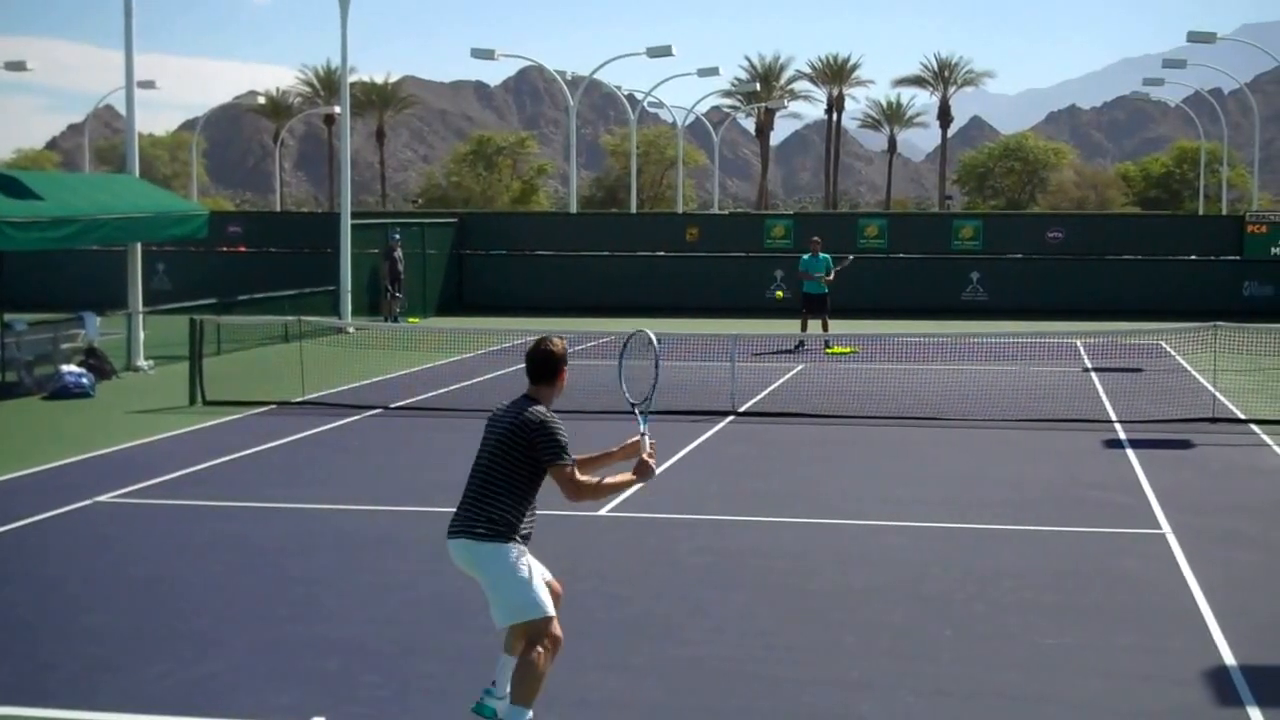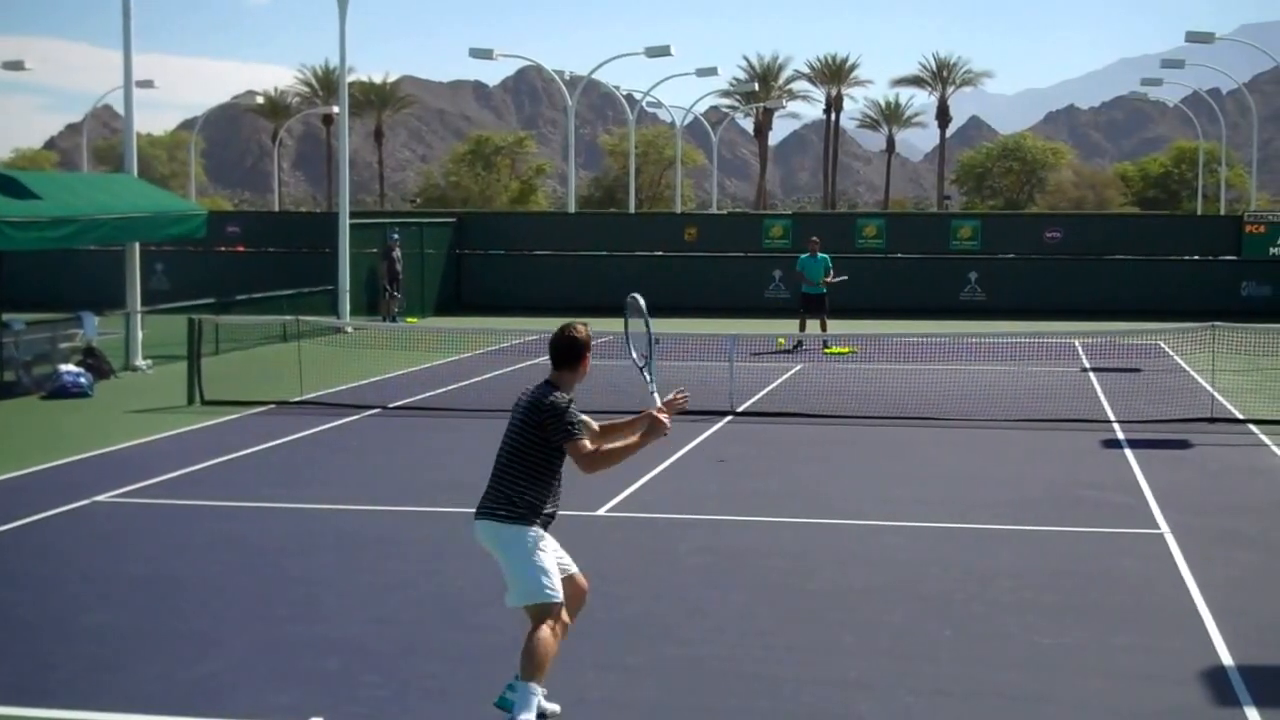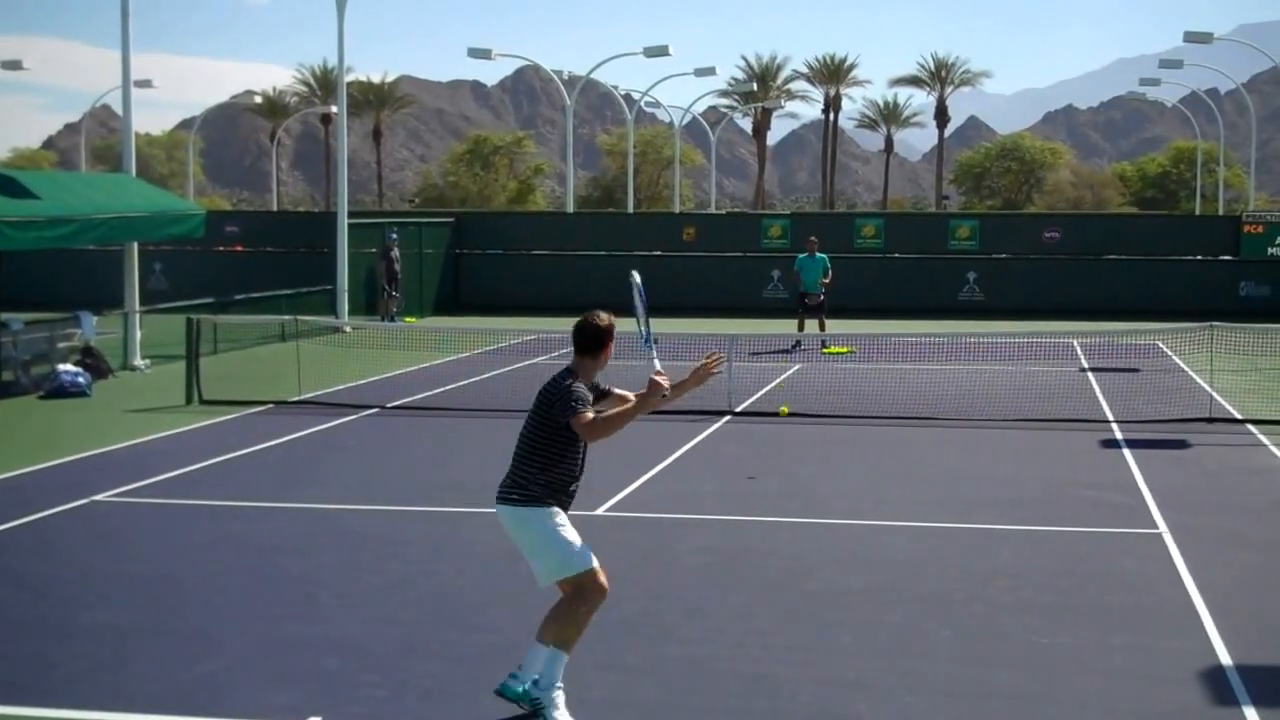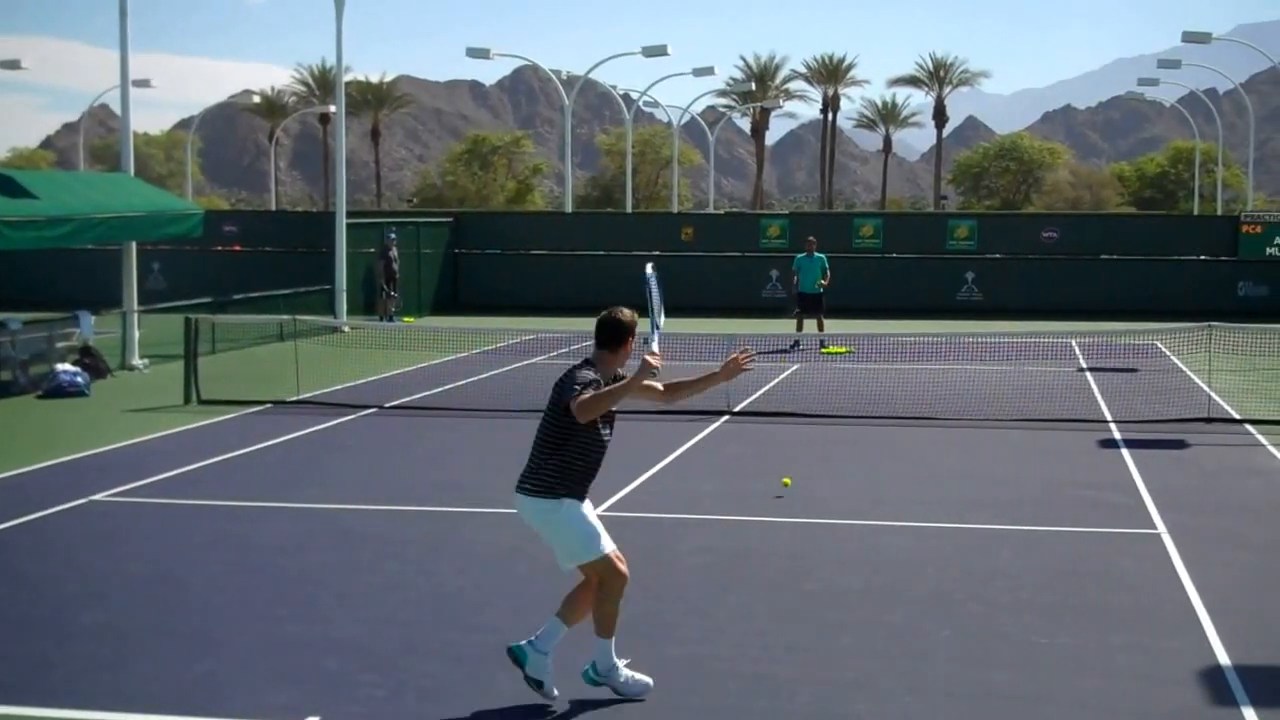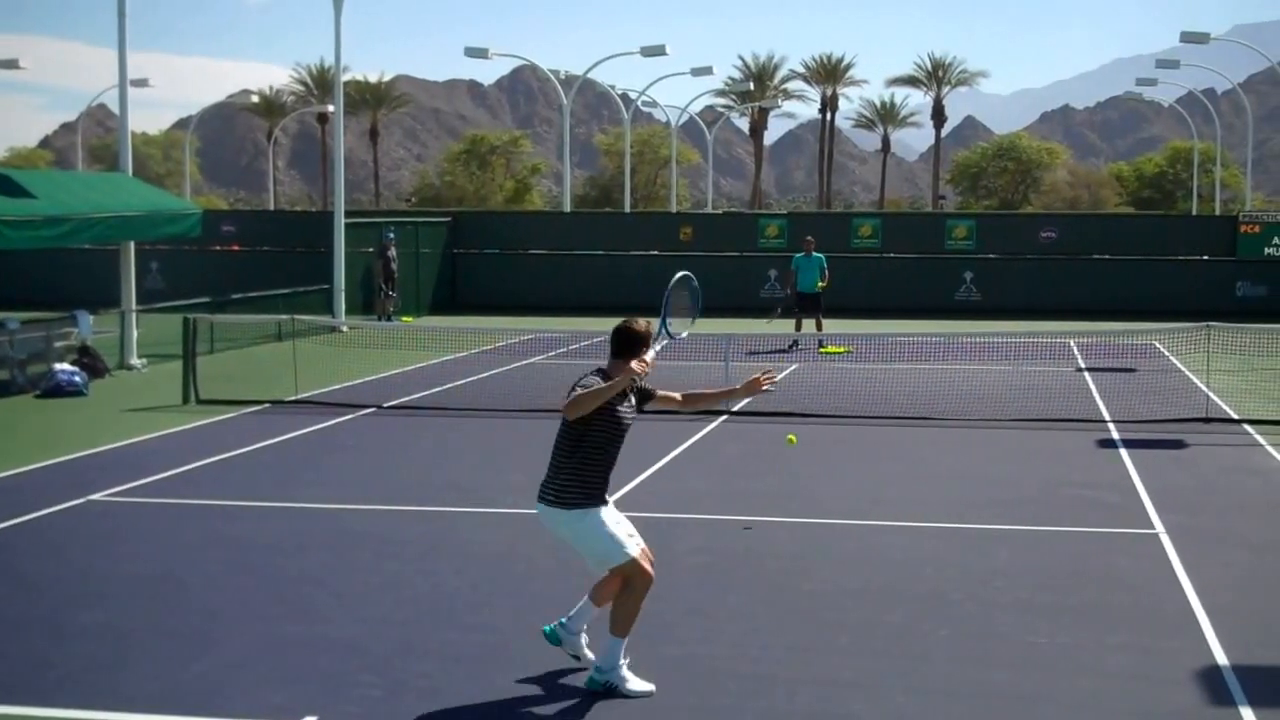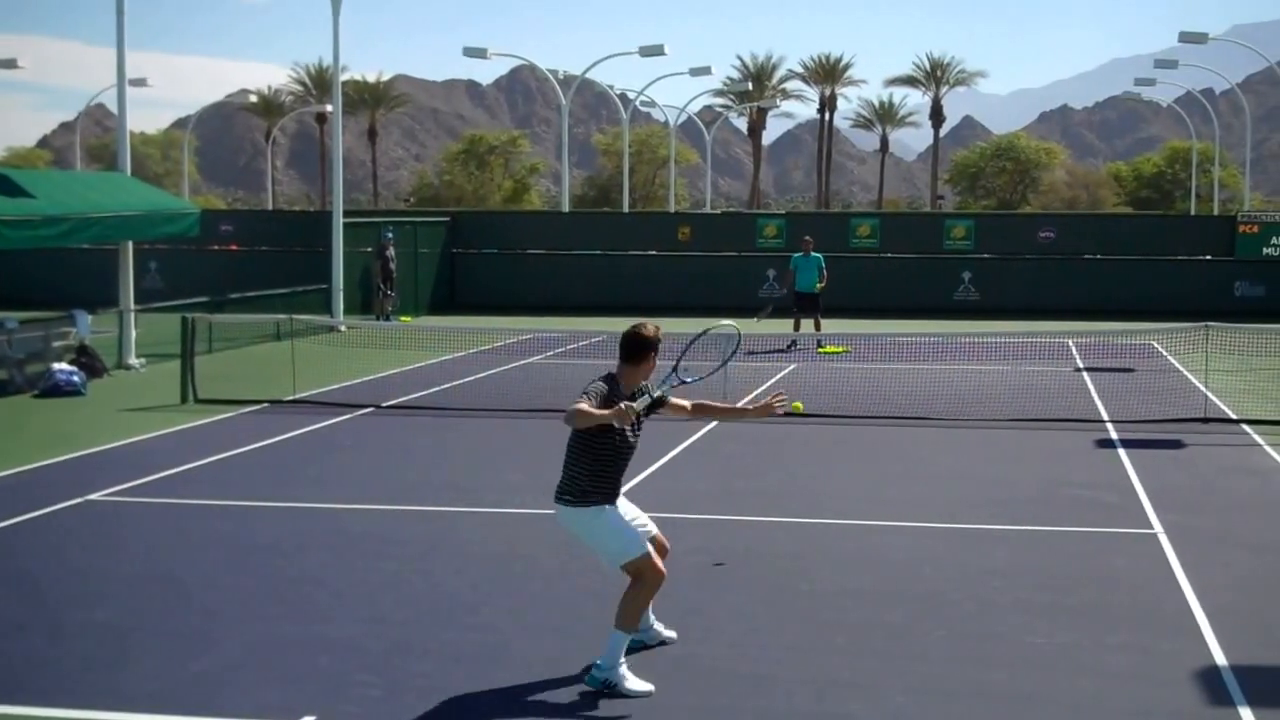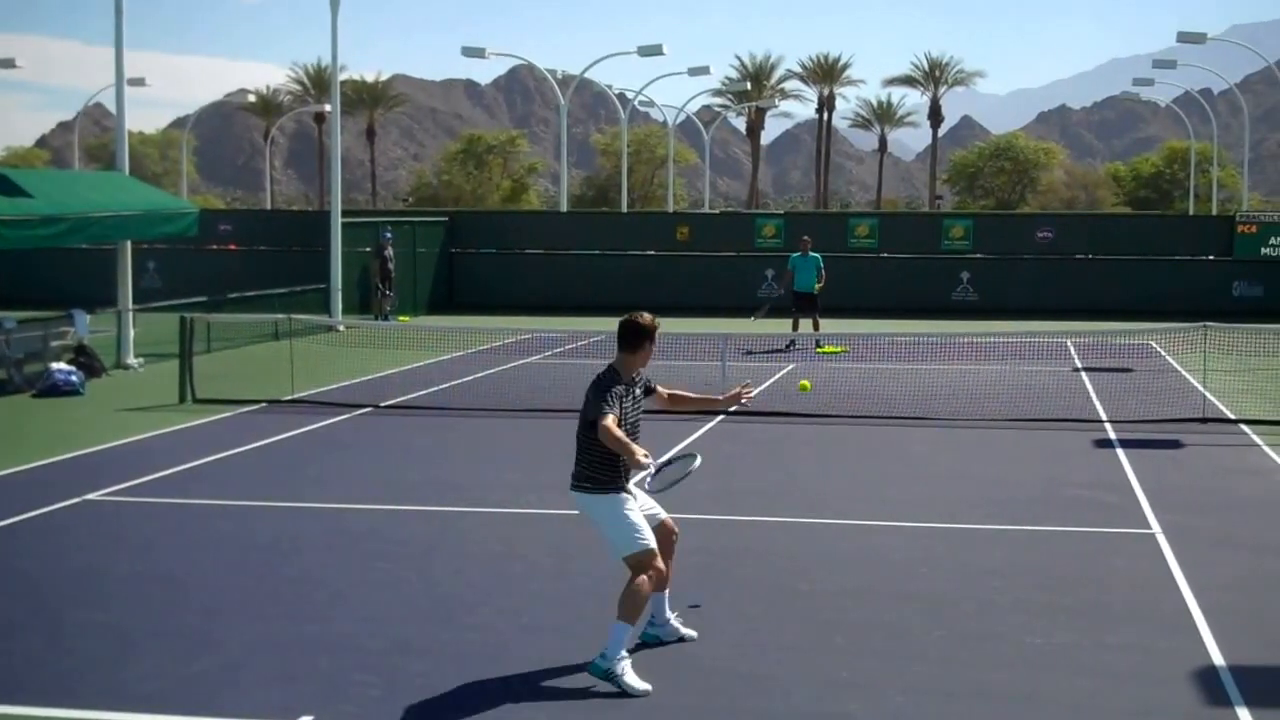
dt=0.1s
person 1, frame 1
left shoulder: (510, 412)
right shoulder: (540, 423)
left elbow: (564, 468)
right elbow: (575, 490)
left wrist: (619, 454)
right wrist: (634, 477)
left hip: (471, 538)
right hip: (489, 543)
left knee: (549, 595)
right knee: (547, 638)
person 1, frame 2
left shoulder: (539, 397)
right shoulder: (558, 406)
left elbow: (598, 434)
right elbow: (588, 461)
left wrist: (650, 417)
right wrist: (645, 437)
left hip: (511, 523)
right hip: (512, 526)
left knee: (576, 593)
right knee: (552, 620)
person 1, frame 3
left shoulder: (583, 387)
right shoulder: (570, 389)
left elbow: (635, 404)
right elbow: (593, 431)
left wrist: (690, 383)
right wrist: (643, 399)
left hip: (539, 507)
right hip: (529, 509)
left knee: (580, 591)
right knee: (592, 588)
left ankle: (524, 681)
person 1, frame 4
left shoulder: (608, 378)
right shoulder: (581, 379)
left elbow: (667, 393)
right elbow: (584, 413)
left wrist: (720, 376)
right wrist: (634, 380)
left hip: (560, 497)
right hip: (548, 499)
left knee: (601, 577)
right knee: (613, 573)
left ankle: (536, 653)
right ankle: (605, 667)
person 1, frame 5
left shoulder: (630, 390)
right shoulder: (591, 385)
left elbow: (681, 400)
right elbow: (570, 409)
left wrist: (741, 391)
right wrist: (617, 383)
left hip: (591, 503)
right hip: (568, 508)
left knee: (637, 563)
right knee: (639, 575)
left ankle: (570, 628)
right ankle: (610, 670)
person 1, frame 6
left shoulder: (640, 393)
right shoulder: (600, 392)
left elbow: (691, 409)
right elbow: (572, 416)
left wrist: (750, 411)
right wrist: (609, 416)
left hip: (603, 501)
right hip: (584, 506)
left knee: (658, 550)
right knee: (650, 572)
left ankle: (642, 627)
right ankle: (609, 668)
person 1, frame 7
left shoulder: (632, 381)
right shoulder: (610, 388)
left elbow: (667, 397)
right elbow: (604, 430)
left wrist: (721, 401)
right wrist: (633, 452)
left hip: (611, 489)
right hip: (601, 494)
left knee: (667, 535)
right knee: (647, 567)
left ankle: (660, 622)
right ankle: (612, 659)
